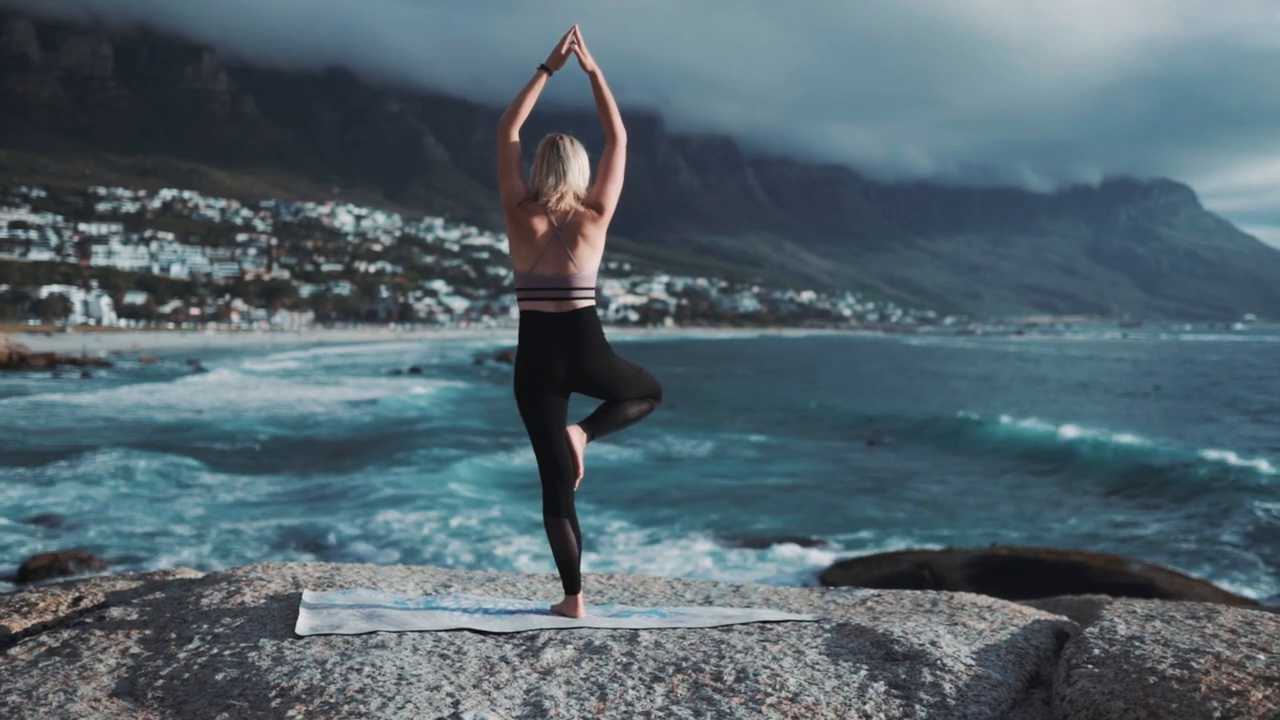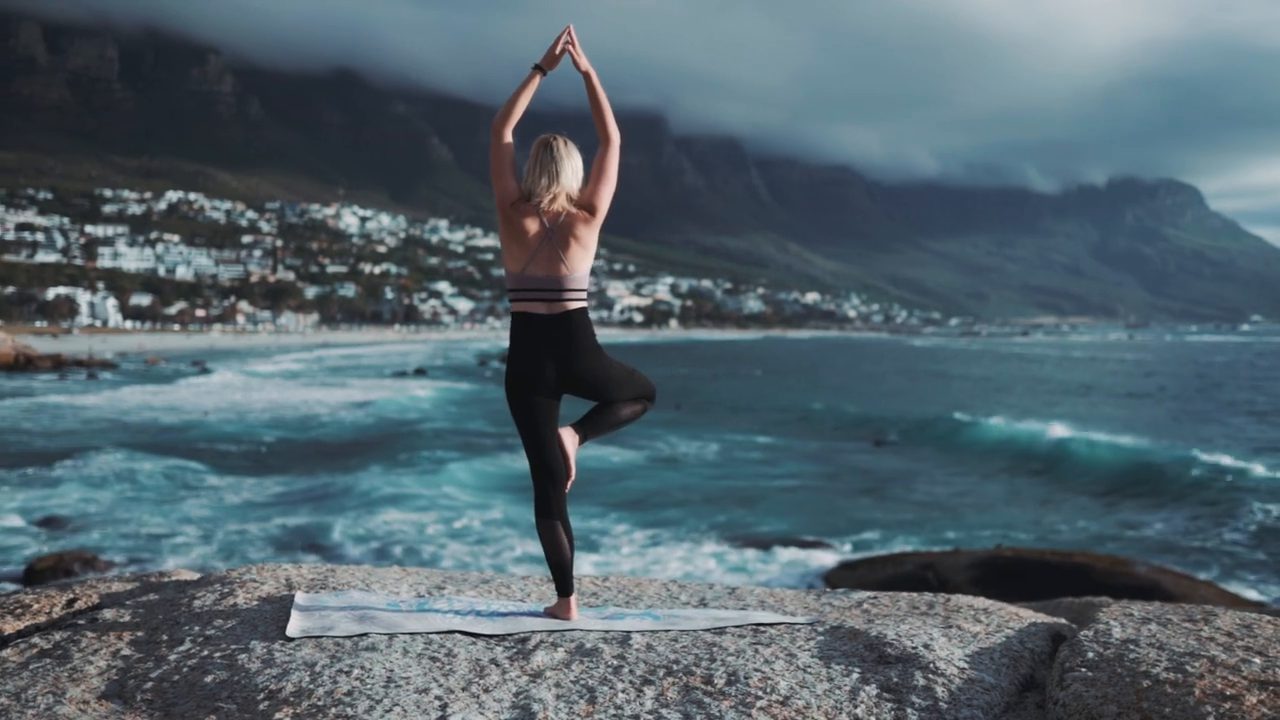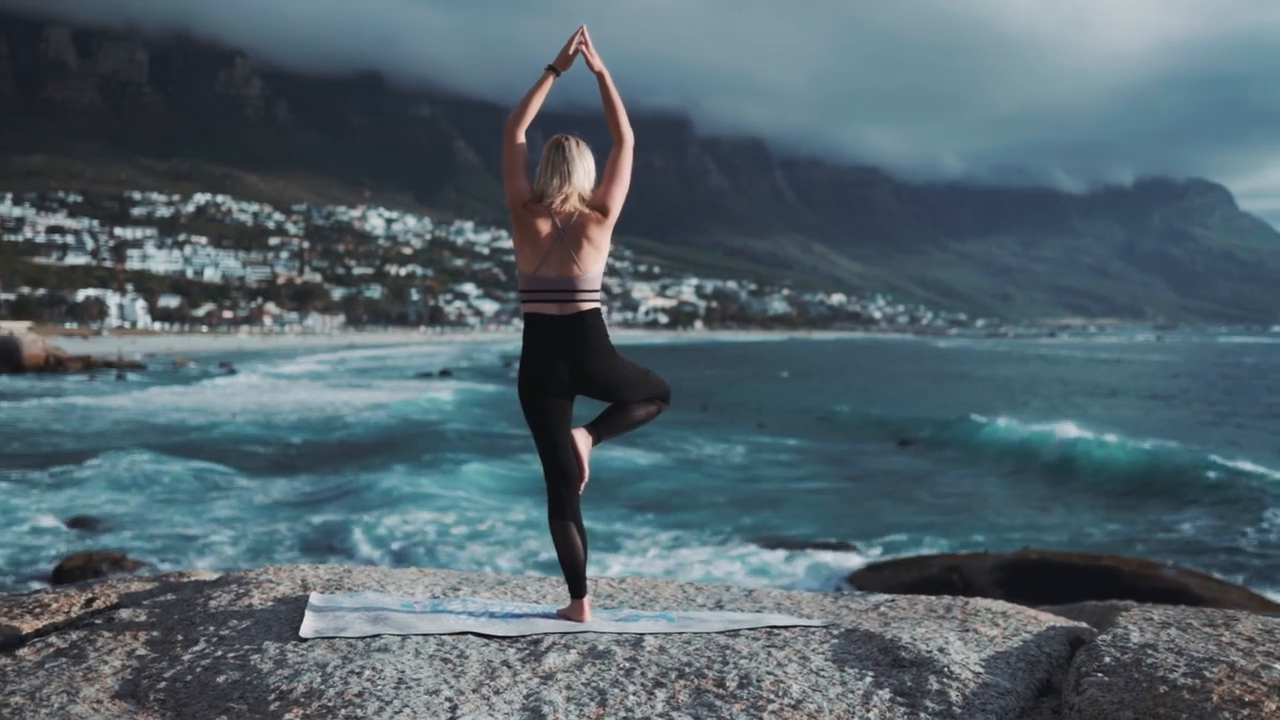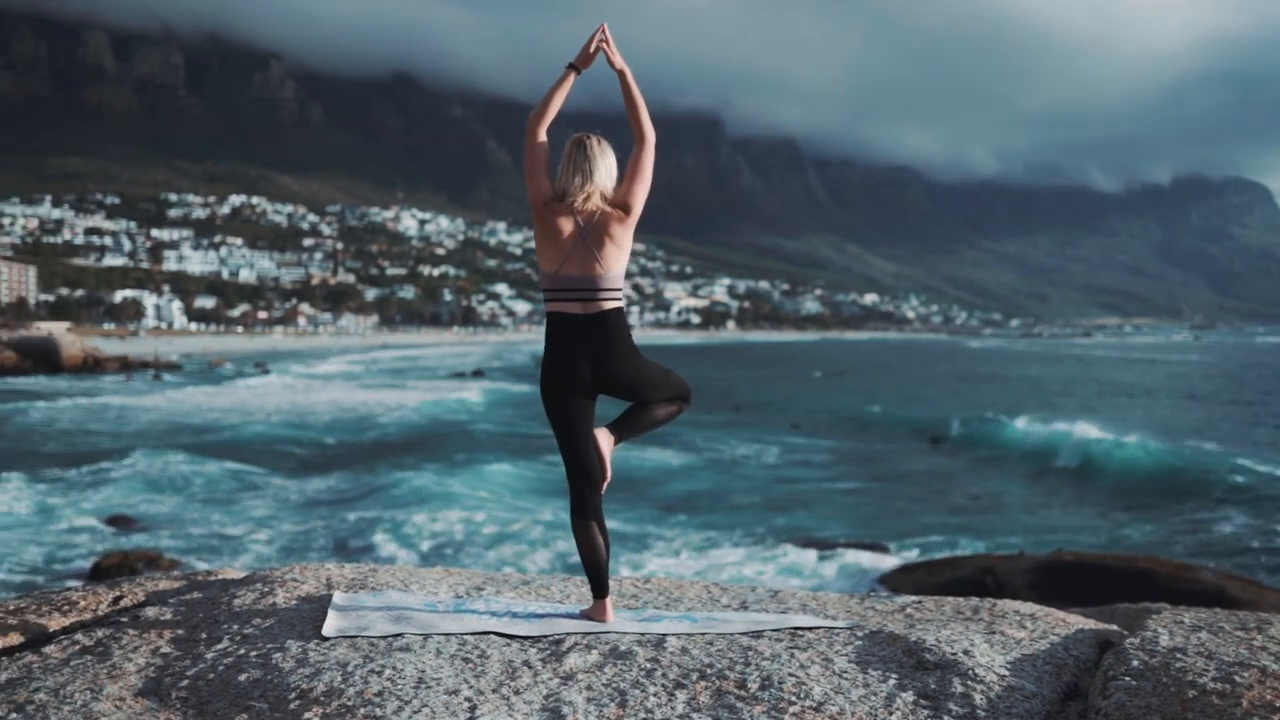
dt=0.4s
person 1, frame 1
left shoulder: (520, 215)
right shoulder: (594, 217)
left elbow: (507, 132)
right elbow: (618, 138)
left wrist: (547, 68)
right wrist: (591, 69)
left hip: (536, 359)
right hip: (585, 352)
left knee: (556, 484)
right knee: (649, 391)
left ankle: (572, 599)
right ankle: (583, 433)
person 1, frame 2
left shoulder: (512, 216)
right shoulder: (587, 218)
left elbow: (500, 133)
right elbow: (612, 139)
left wrist: (542, 68)
right wrist: (585, 69)
left hip: (527, 360)
right hip: (577, 355)
left knee: (547, 486)
right knee: (643, 392)
left ankle: (565, 601)
right ankle: (576, 434)
person 1, frame 3
left shoulder: (524, 217)
right shoulder: (599, 219)
left elbow: (513, 133)
right elbow: (625, 140)
left wrist: (555, 69)
right wrist: (599, 70)
left hip: (540, 360)
right hip: (590, 355)
left knee: (561, 488)
right knee: (657, 393)
left ankle: (578, 603)
right ankle: (589, 436)
person 1, frame 4
left shoulder: (546, 216)
right shoulder: (622, 217)
left elbow: (535, 132)
right elbow: (647, 138)
left wrist: (576, 67)
right wrist: (620, 67)
left hip: (562, 360)
right hip: (613, 354)
left knee: (583, 487)
right knee: (678, 393)
left ankle: (601, 604)
right ankle: (611, 435)
